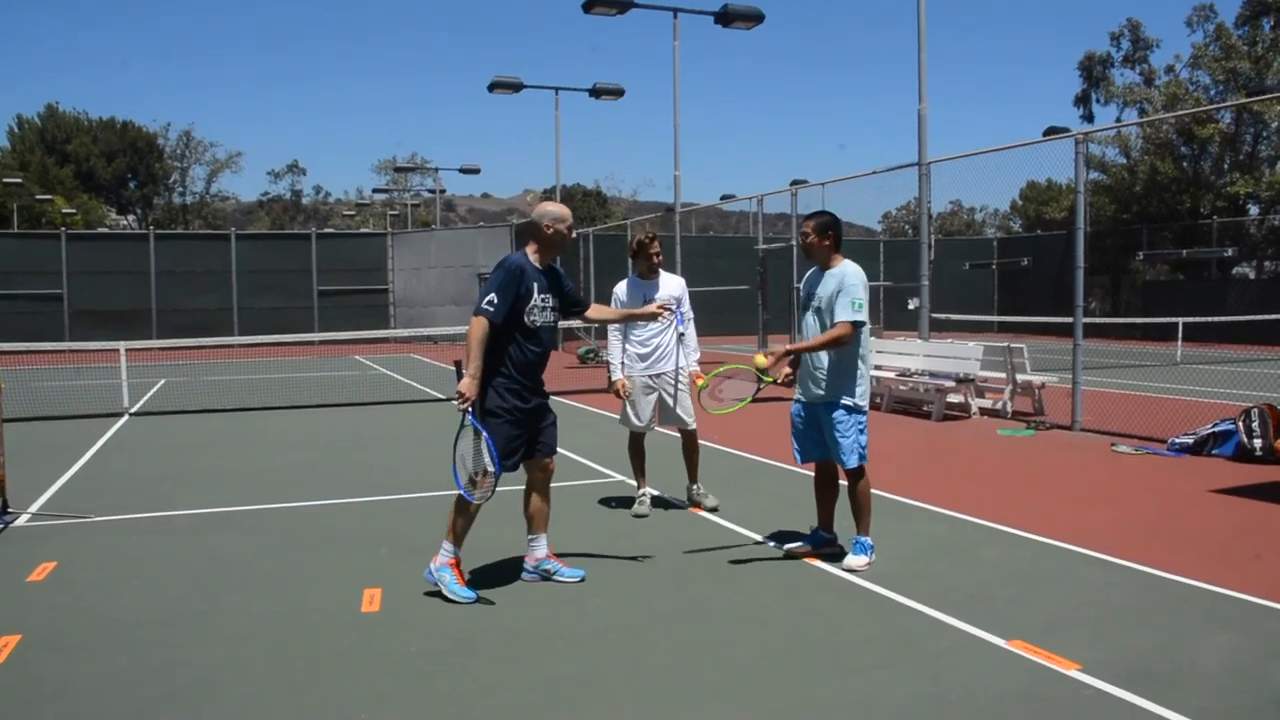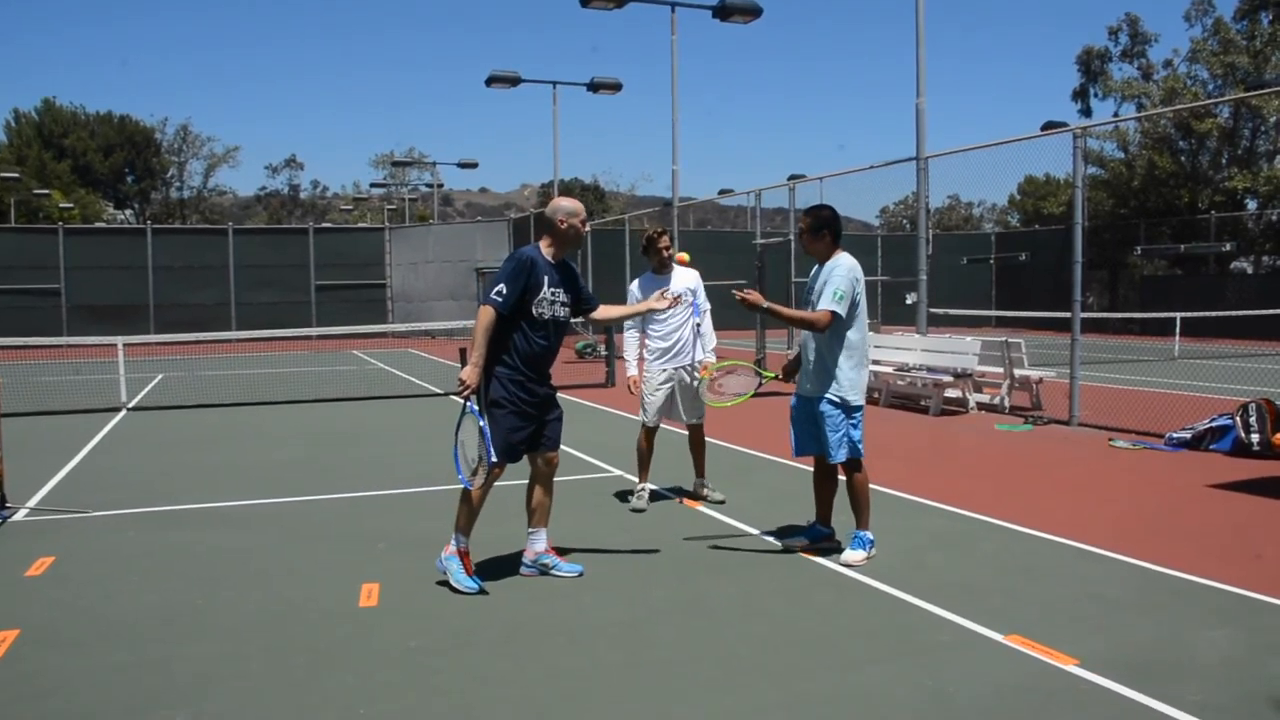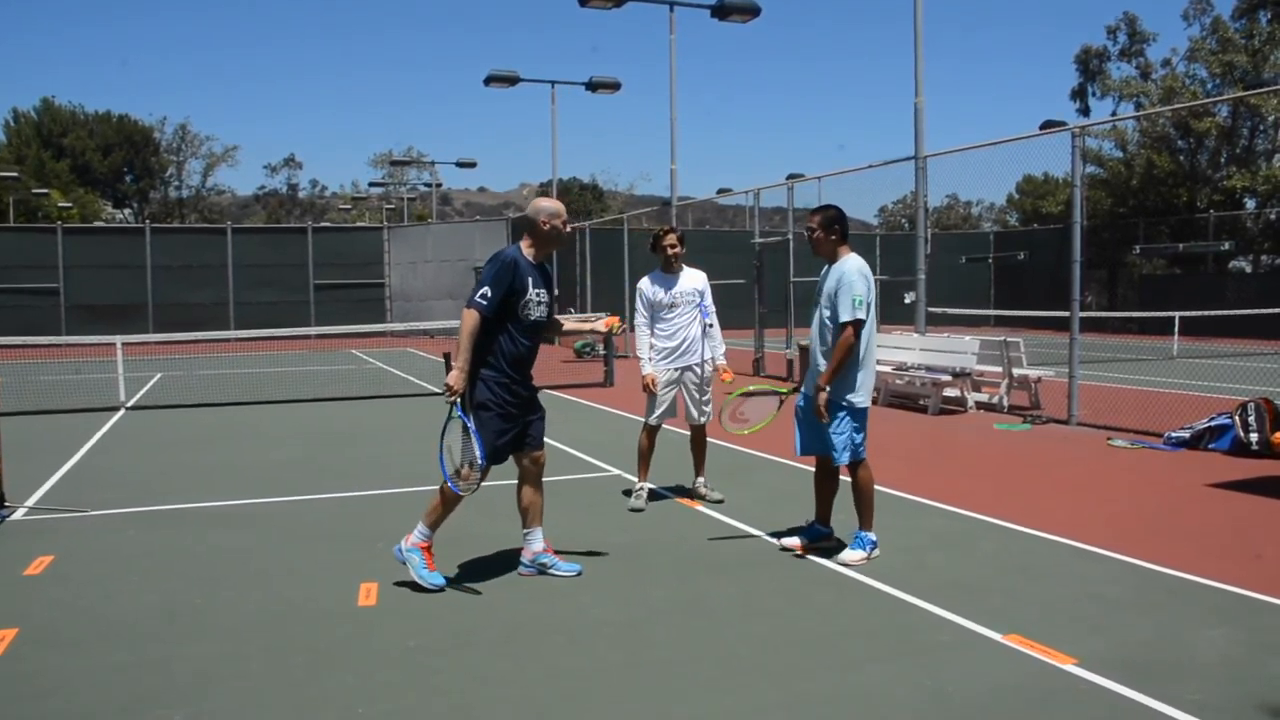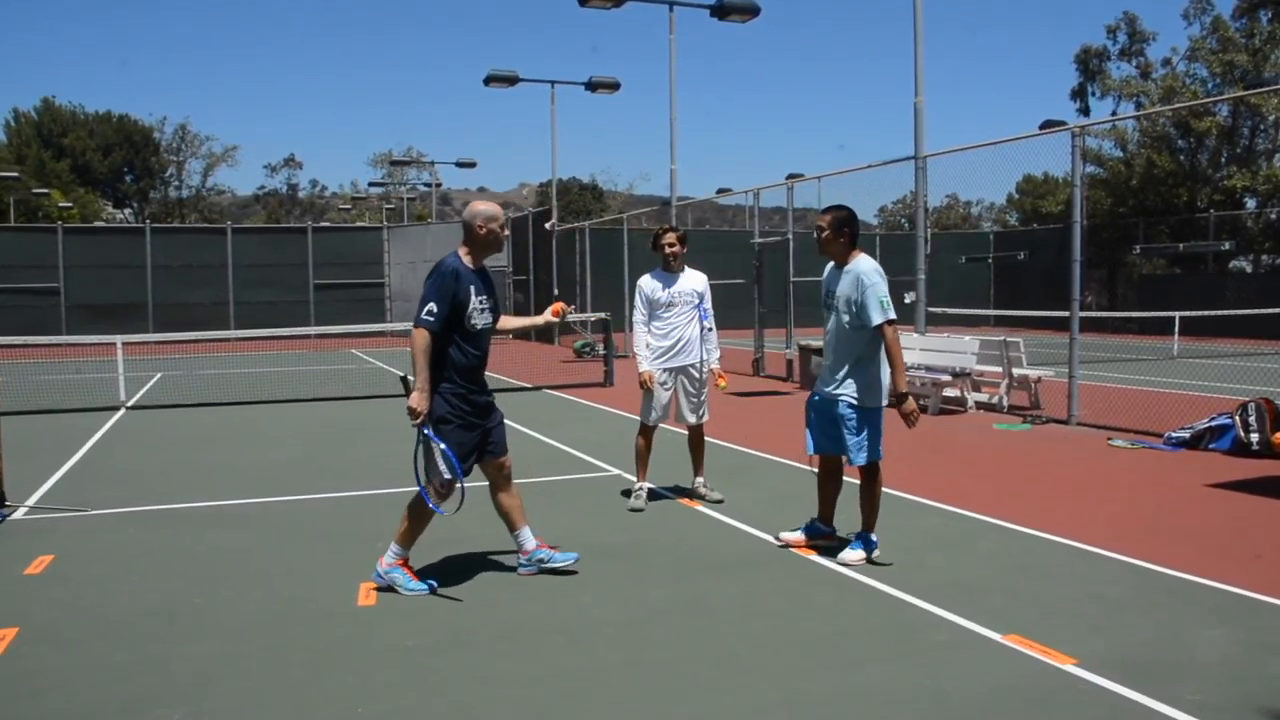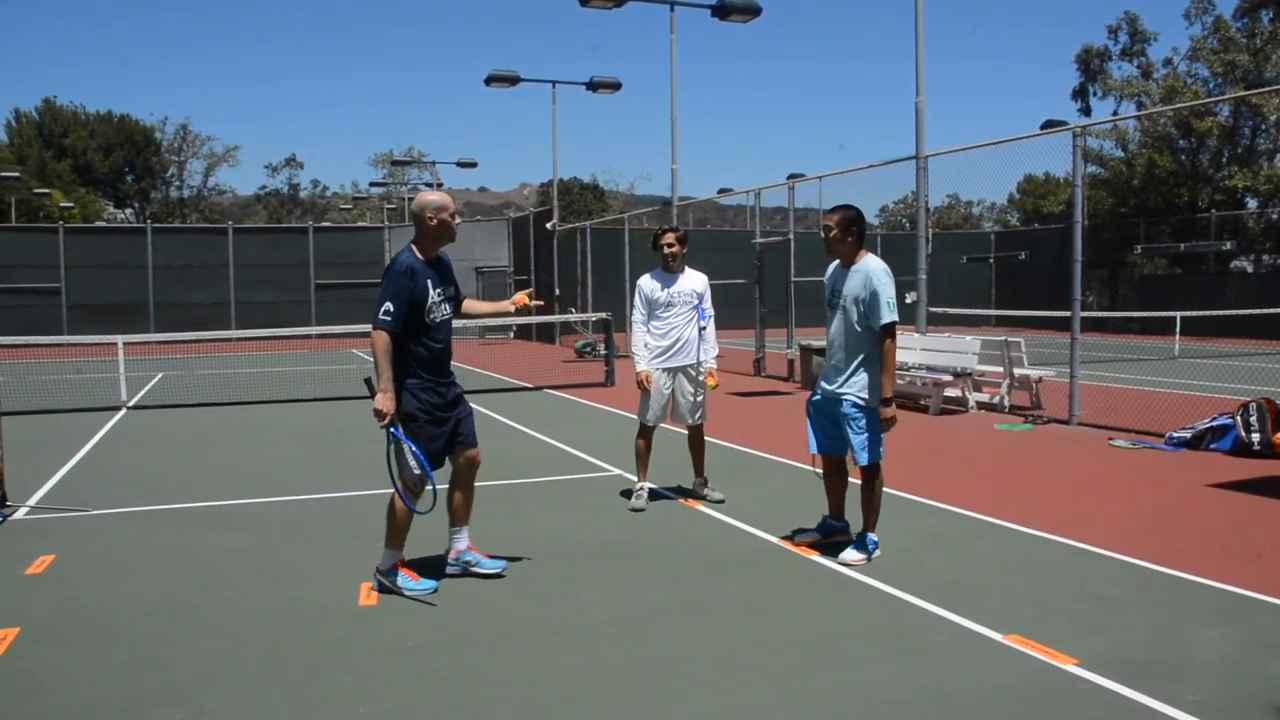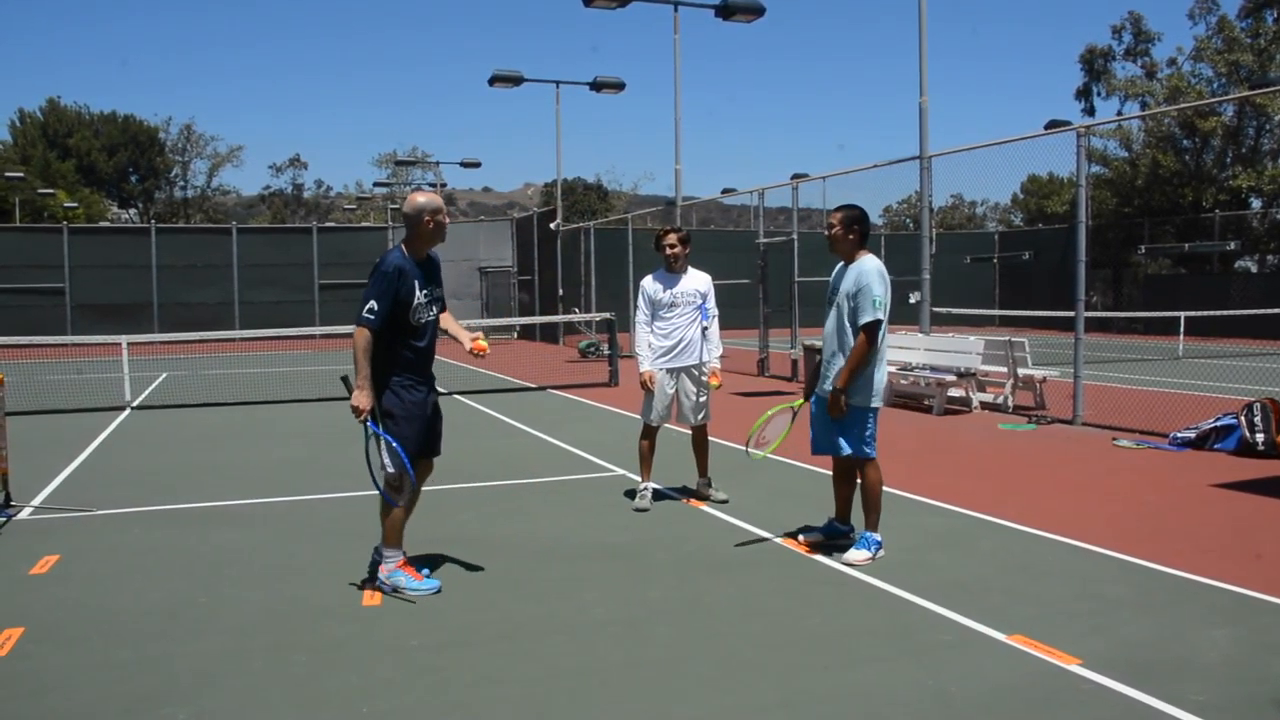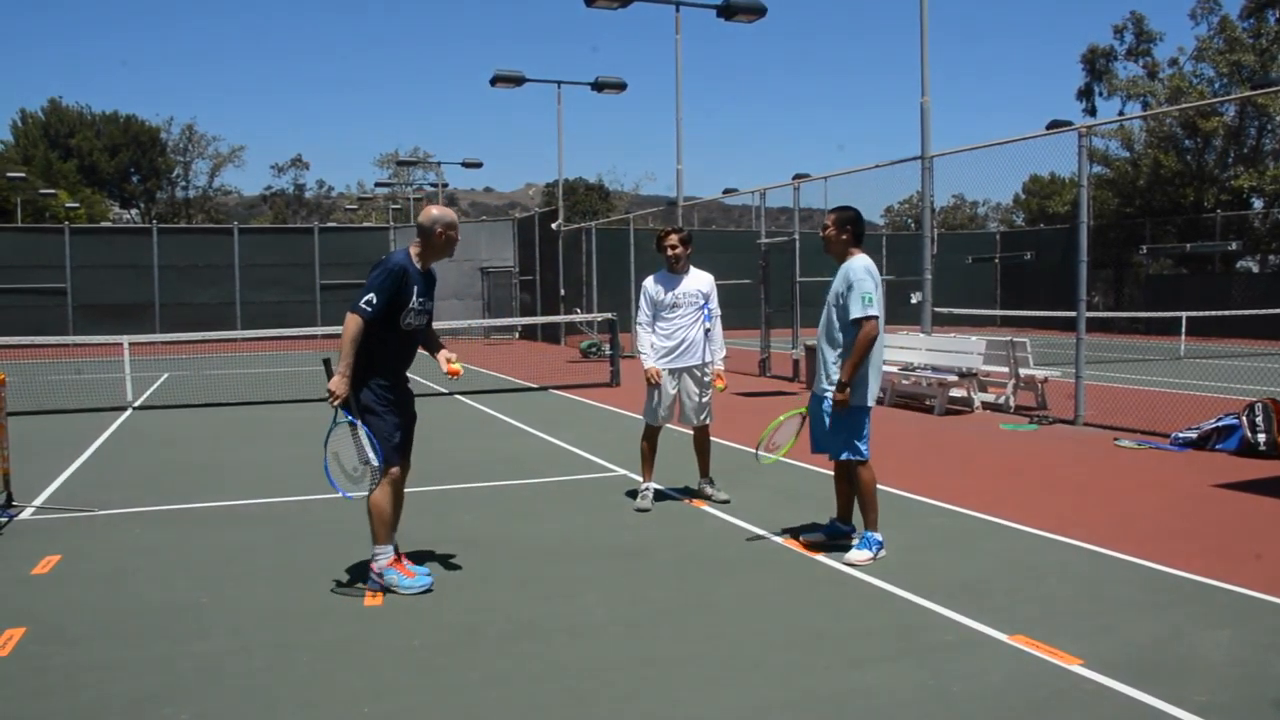
dt=0.3s
person 1, frame 1
left shoulder: (554, 276)
right shoulder: (512, 268)
left elbow: (587, 310)
right elbow: (481, 319)
left wrist: (638, 313)
right wrist: (471, 376)
left hip: (533, 393)
right hip: (500, 393)
left knee: (542, 469)
left ankle: (537, 558)
right ankle: (445, 562)
person 1, frame 2
left shoulder: (568, 273)
right shoulder: (524, 260)
left elbow: (596, 311)
right elbow: (488, 309)
left wrist: (646, 306)
right wrist: (474, 364)
left hip: (539, 385)
right hip: (506, 384)
left knee: (546, 464)
right knee: (490, 468)
left ankle: (536, 552)
right ankle: (455, 552)
person 1, frame 3
left shoulder: (542, 270)
right shoulder: (507, 262)
right elbow: (473, 312)
left wrist: (590, 327)
right wrist: (460, 369)
left hip: (521, 386)
right hip: (490, 385)
left knee: (533, 463)
left ankle: (535, 553)
right ankle: (415, 545)
person 1, frame 4
left shoulder: (482, 274)
right shoulder: (448, 272)
right elbow: (422, 330)
left wrist: (539, 320)
right wrist: (421, 389)
left hip: (477, 394)
right hip: (448, 398)
left knee: (500, 469)
left ankle: (530, 550)
right ankle: (392, 563)
person 1, frame 5
left shoulder: (441, 261)
right shoulder: (404, 268)
left elbow: (457, 303)
right elbow: (381, 330)
left wrist: (504, 307)
right wrist: (385, 391)
left hip: (445, 384)
right hip: (415, 391)
left knee: (468, 459)
right knee: (414, 478)
left ankle: (460, 550)
right ankle: (391, 567)
person 1, frame 6
left shoulder: (431, 262)
right shoulder: (392, 267)
right elbow: (364, 328)
left wrist: (462, 334)
right wrist: (363, 388)
left hip: (424, 383)
right hip: (397, 388)
left knee: (421, 469)
right knee: (399, 477)
left ankle: (386, 549)
right ankle: (391, 566)
person 1, frame 7
left shoulder: (428, 276)
right shoulder: (394, 268)
right elbow: (356, 317)
left wrist: (440, 351)
right wrist: (343, 373)
left hip: (396, 384)
right hip: (371, 386)
left knee: (400, 469)
right knee: (386, 472)
left ankle: (389, 554)
right ankle: (383, 563)
person 2, frame 1
left shoulder: (850, 276)
right shoulder: (811, 277)
left elbow: (842, 333)
left wrist: (791, 349)
right wrist: (794, 364)
left hip: (843, 395)
right hip: (809, 392)
left knee: (853, 467)
right knee: (821, 466)
left ankle: (863, 541)
right ankle: (824, 534)
person 2, frame 2
left shoulder: (844, 269)
right shoulder: (820, 268)
left elbow: (821, 322)
left wrist: (766, 307)
right wrist: (797, 360)
left hip: (838, 387)
right hip: (811, 385)
left knee: (849, 460)
right knee: (821, 459)
left ankle: (863, 536)
right ankle: (822, 529)
person 2, frame 3
left shoulder: (852, 271)
right shoulder: (829, 270)
left elbow: (850, 335)
left wrist: (825, 386)
left hip: (842, 390)
right hip: (820, 387)
left knee: (854, 460)
right knee: (823, 459)
left ankle: (866, 537)
right ankle: (820, 528)
person 2, frame 4
left shoulder: (867, 273)
right shoulder: (831, 271)
left elbow: (888, 332)
left wrist: (901, 392)
left hip: (859, 391)
right hip: (828, 386)
left knee: (867, 463)
right knee: (827, 458)
left ankle: (867, 537)
right ankle: (822, 527)
person 2, frame 5
left shoulder: (875, 272)
right shoulder: (833, 271)
left elbow: (887, 338)
left wrist: (886, 397)
left hip: (862, 391)
right hip: (829, 386)
left knee: (867, 462)
right knee: (830, 457)
left ankle: (868, 538)
right ankle: (835, 523)
person 2, frame 6
left shoulder: (869, 271)
right shoulder: (840, 270)
left elbow: (867, 337)
left wrist: (841, 387)
right wrist: (816, 376)
left hip: (855, 390)
right hip: (830, 386)
left knee: (862, 460)
right knee: (839, 459)
left ankle: (871, 537)
right ankle: (841, 525)
person 2, frame 7
left shoulder: (858, 269)
right shoulder: (844, 269)
left elbow: (870, 329)
left wrist: (846, 382)
left hip: (846, 388)
right hip: (828, 385)
left knee: (856, 459)
right knee: (839, 458)
left ankle: (873, 537)
right ankle: (842, 525)
person 3, frame 1
left shoulder: (676, 283)
right shoulder: (622, 290)
left elbow: (687, 325)
right elbow: (615, 333)
left wrist: (693, 363)
right wrist: (616, 373)
left hip: (675, 369)
right hip: (638, 372)
left knee: (688, 429)
right knee: (637, 432)
left ankle: (695, 490)
right ankle: (642, 492)
person 3, frame 2
left shoulder: (691, 277)
right shoulder: (638, 286)
left elbow: (704, 317)
right elbow: (632, 330)
left wrist: (709, 355)
right wrist: (631, 369)
left hip: (691, 362)
right hip: (657, 366)
left knee: (695, 425)
right knee: (649, 426)
left ankle: (700, 483)
right ankle: (642, 487)
person 3, frame 3
left shoulder: (699, 278)
right shoulder: (646, 285)
left elbow: (710, 320)
right elbow: (642, 328)
left wrist: (719, 356)
right wrist: (646, 368)
left hip: (697, 363)
right hip: (662, 365)
left knee: (698, 424)
right knee: (651, 425)
left ankle: (699, 483)
right ankle: (641, 486)
person 3, frame 4
left shoulder: (699, 280)
right shoulder: (646, 283)
left elbow: (708, 322)
right elbow: (639, 326)
left wrist: (714, 361)
right wrist: (642, 365)
left hip: (693, 364)
right hip: (658, 365)
left knee: (695, 425)
right knee: (647, 425)
left ankle: (699, 483)
right ankle: (640, 486)
person 3, frame 5
left shoulder: (699, 280)
right shoulder: (646, 283)
left elbow: (707, 322)
right elbow: (638, 325)
left wrist: (710, 361)
right wrist: (640, 365)
left hip: (691, 364)
right hip: (656, 365)
left knee: (696, 425)
right knee: (647, 425)
left ankle: (700, 482)
right ankle: (641, 486)
person 3, frame 6
left shoulder: (703, 280)
right shoulder: (649, 283)
left elbow: (711, 322)
right elbow: (642, 326)
left wrist: (714, 361)
right wrist: (643, 365)
left hip: (694, 364)
right hip: (659, 365)
left knee: (699, 425)
right knee: (650, 425)
left ankle: (703, 482)
right ankle: (645, 486)
person 3, frame 7
left shoulder: (705, 280)
right shoulder: (651, 283)
left elbow: (714, 323)
right elbow: (643, 325)
left wrist: (719, 362)
right wrist: (647, 362)
left hip: (698, 364)
right hip: (662, 366)
left knee: (701, 426)
right knee: (652, 426)
left ankle: (705, 482)
right ankle: (646, 486)
